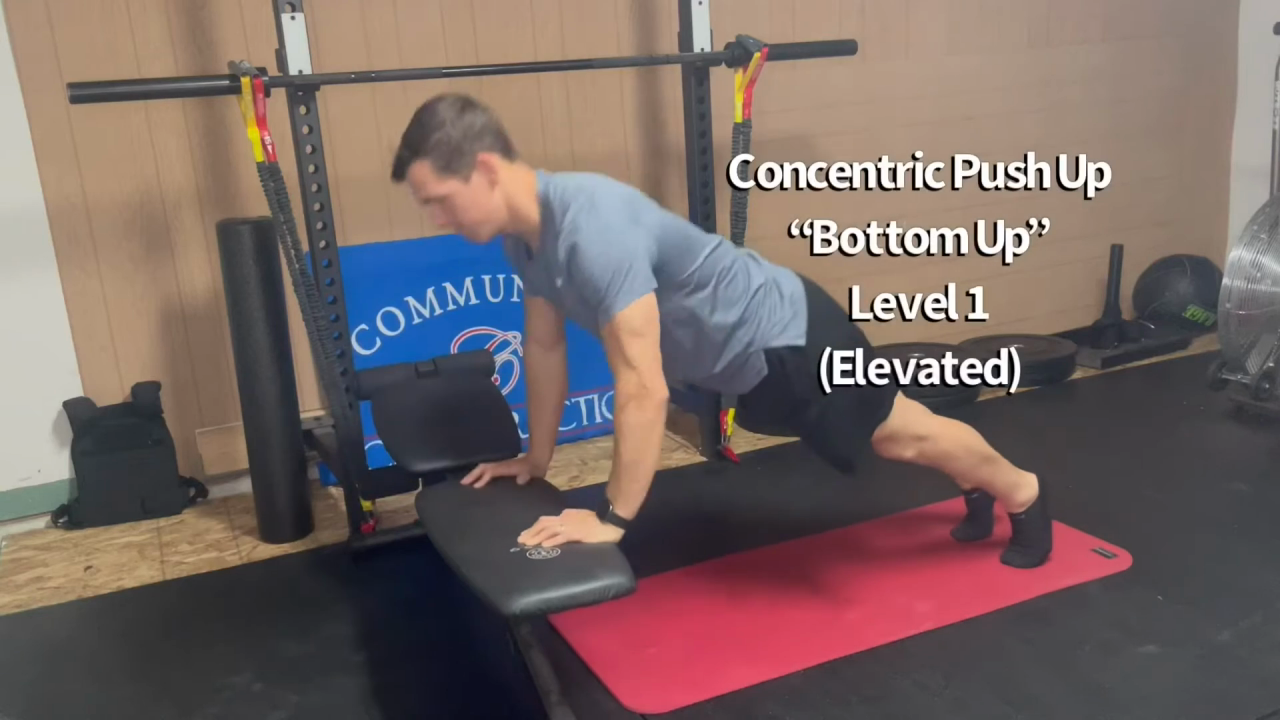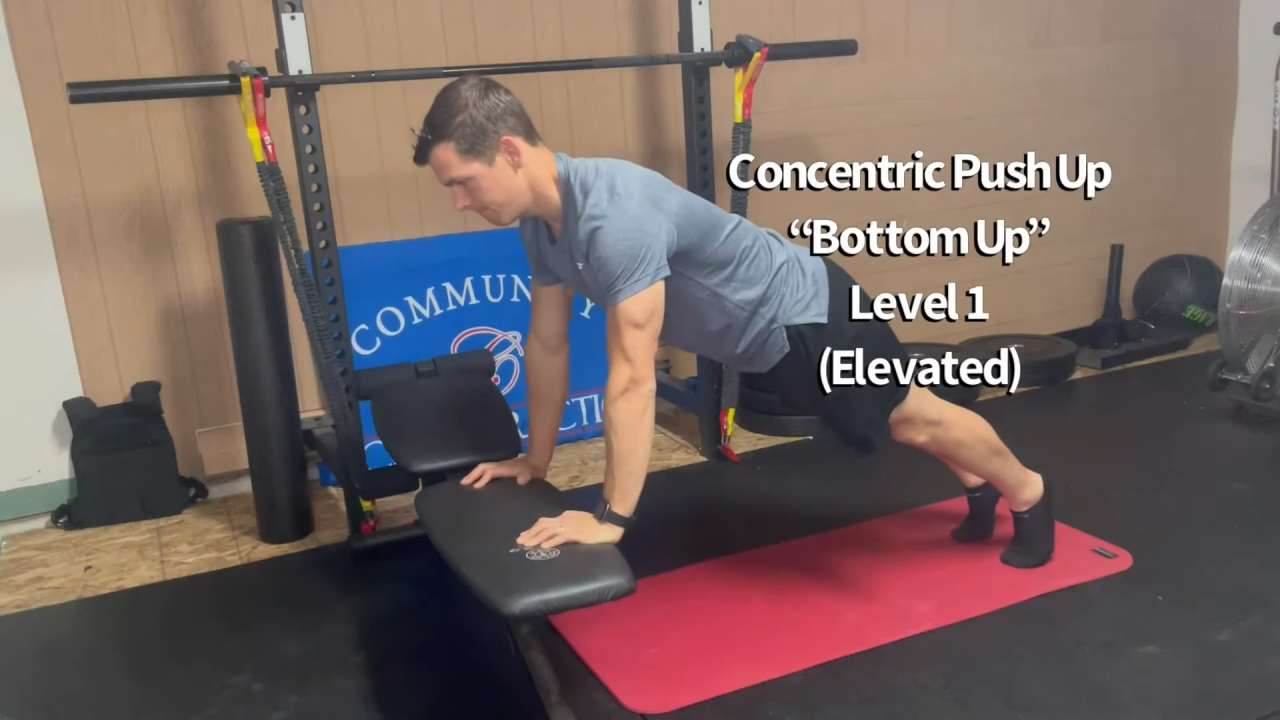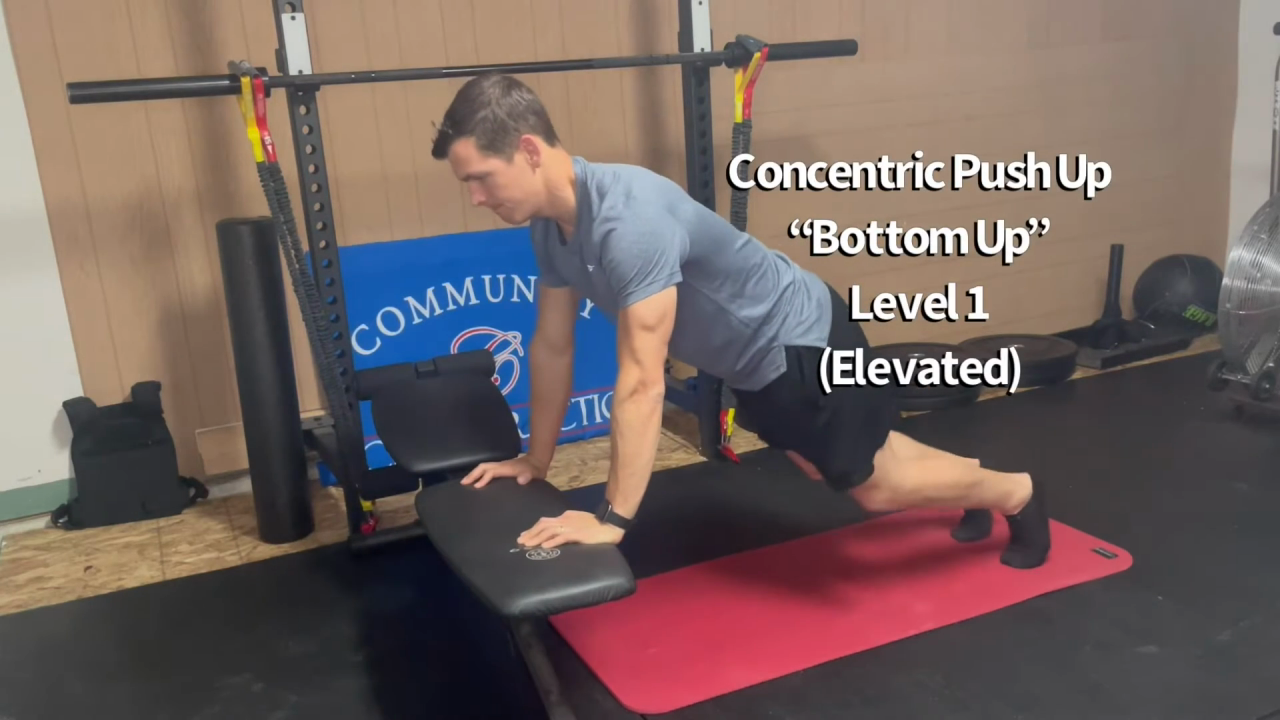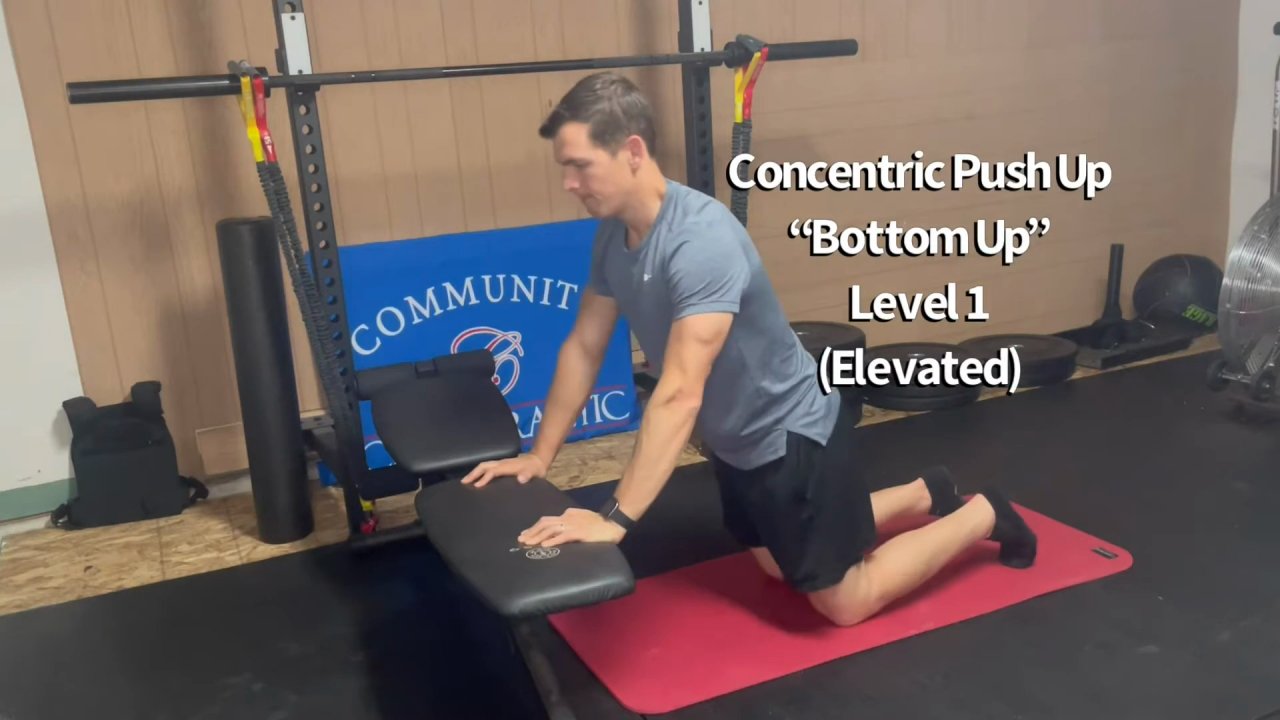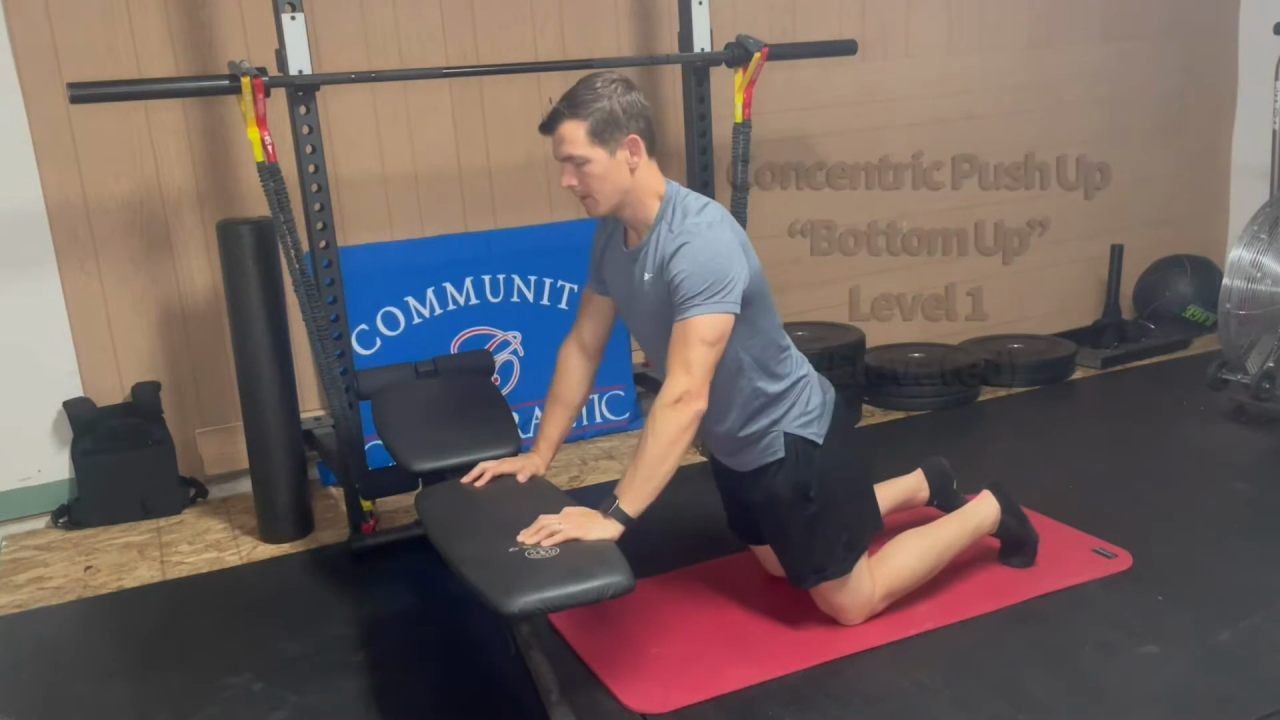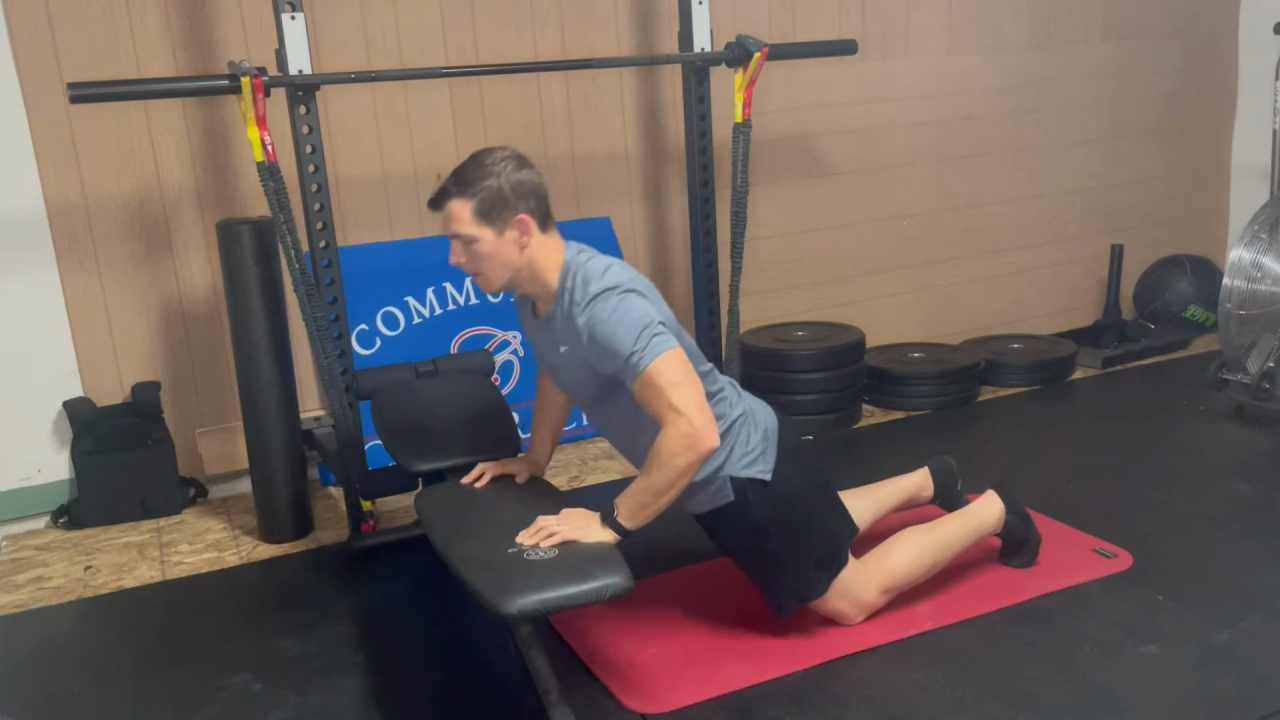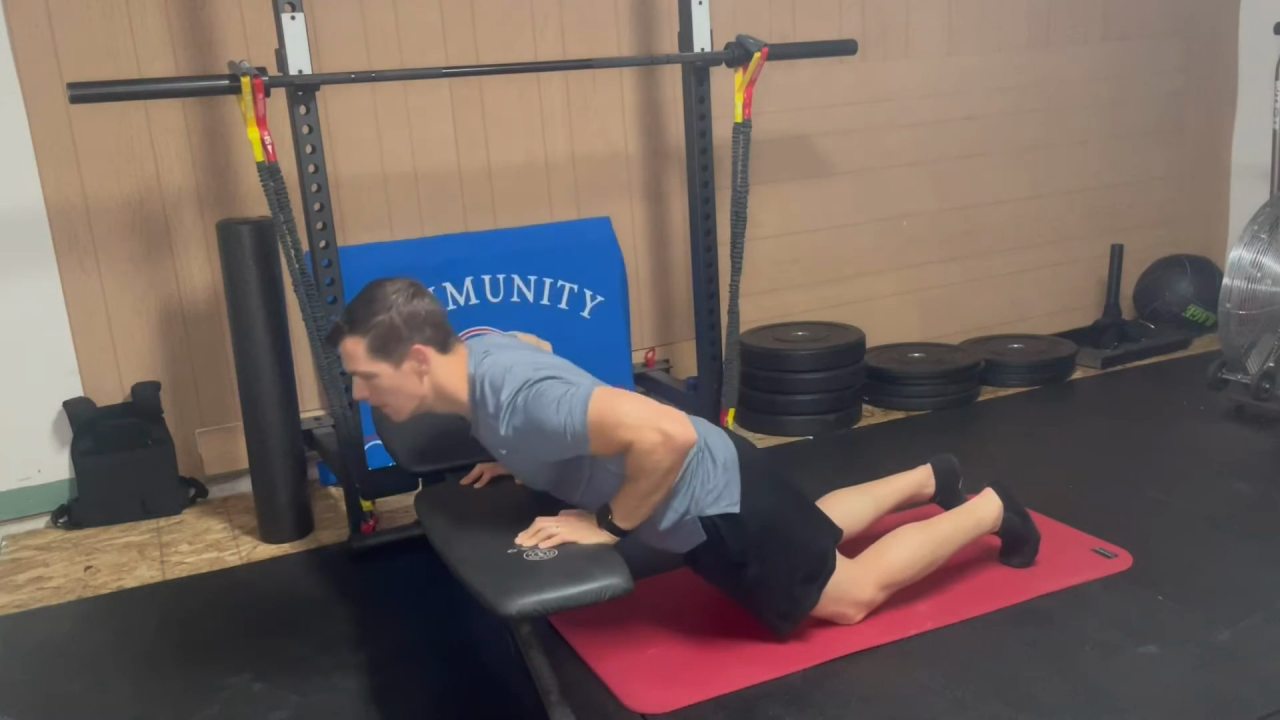
dt=0.7s
person 1, frame 1
left shoulder: (593, 233)
right shoulder: (528, 229)
left elbow: (644, 389)
right elbow: (545, 348)
left wrist: (614, 516)
right wrist: (535, 459)
left hip: (780, 333)
right hip: (749, 346)
left knee: (902, 433)
right knee: (882, 427)
left ankle: (1023, 496)
right ankle: (977, 493)
person 1, frame 2
left shoulder: (615, 217)
right shoulder: (543, 218)
left elbow: (632, 380)
right elbow: (547, 345)
left wrist: (612, 518)
right wrist: (535, 459)
left hip: (802, 313)
right hip: (763, 334)
left knee: (914, 418)
right knee: (899, 415)
left ankle: (1026, 494)
right ankle: (978, 486)
person 1, frame 3
left shoulder: (629, 221)
right shoulder: (551, 223)
left elbow: (642, 384)
right elbow: (552, 347)
left wrist: (613, 519)
right wrist: (535, 458)
left hip: (797, 339)
right hip: (754, 356)
left knee: (875, 484)
right knee: (828, 467)
left ankle: (1015, 493)
right ankle: (967, 478)
person 1, frame 4
left shoulder: (701, 239)
right shoulder: (614, 236)
left elbow: (679, 395)
right elbow: (582, 349)
left wrist: (616, 520)
right wrist: (539, 456)
left hip: (795, 432)
right hip: (740, 439)
left knee: (843, 602)
right knee: (781, 568)
left ankle: (982, 515)
right ankle: (924, 494)
person 1, frame 5
left shoulder: (700, 240)
right shoulder: (613, 235)
left elbow: (686, 397)
right elbow: (582, 347)
left wrist: (614, 516)
right wrist: (539, 455)
left hip: (791, 435)
right hip: (738, 441)
left knee: (850, 601)
right knee: (783, 565)
left ankle: (987, 511)
right ankle: (923, 485)
person 1, frame 6
left shoulder: (605, 303)
right shoulder: (537, 290)
left elbow: (693, 434)
right elbow: (559, 375)
left wrist: (610, 524)
right wrist: (531, 460)
left hip: (744, 469)
right hip: (718, 475)
left knee: (849, 599)
right knee: (811, 546)
left ankle: (991, 512)
right ankle: (925, 484)
person 1, frame 7
left shoulder: (515, 402)
right shoulder: (479, 356)
left elbow: (668, 435)
right elbow: (538, 348)
left wrist: (607, 523)
right wrist: (520, 463)
left hip: (718, 501)
right hip: (710, 489)
left knee: (849, 593)
right knee: (812, 537)
left ankle: (990, 509)
right ankle: (929, 478)
